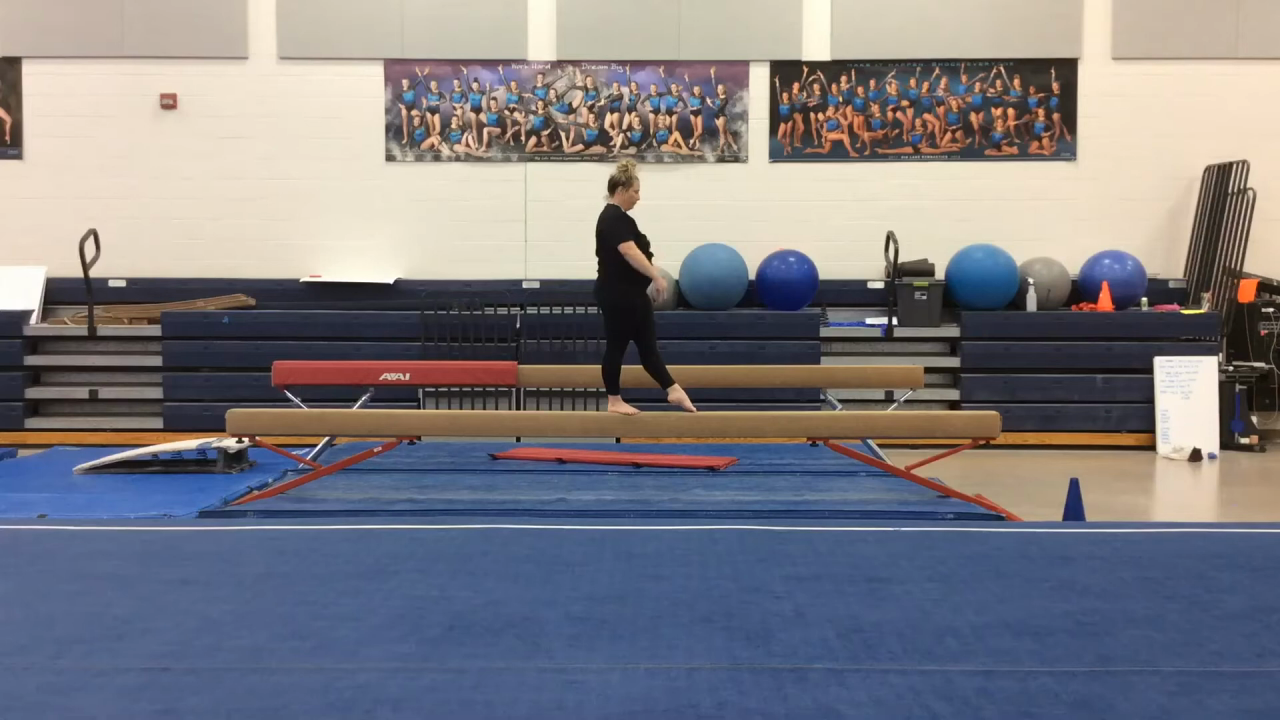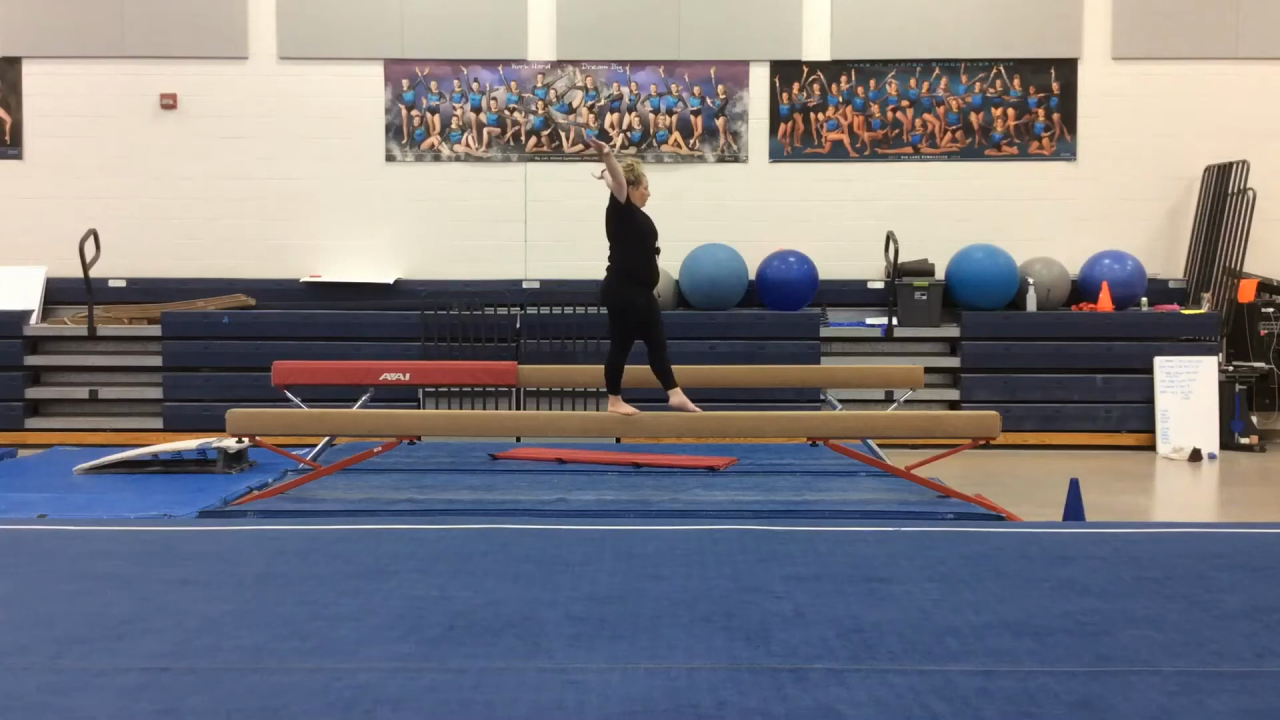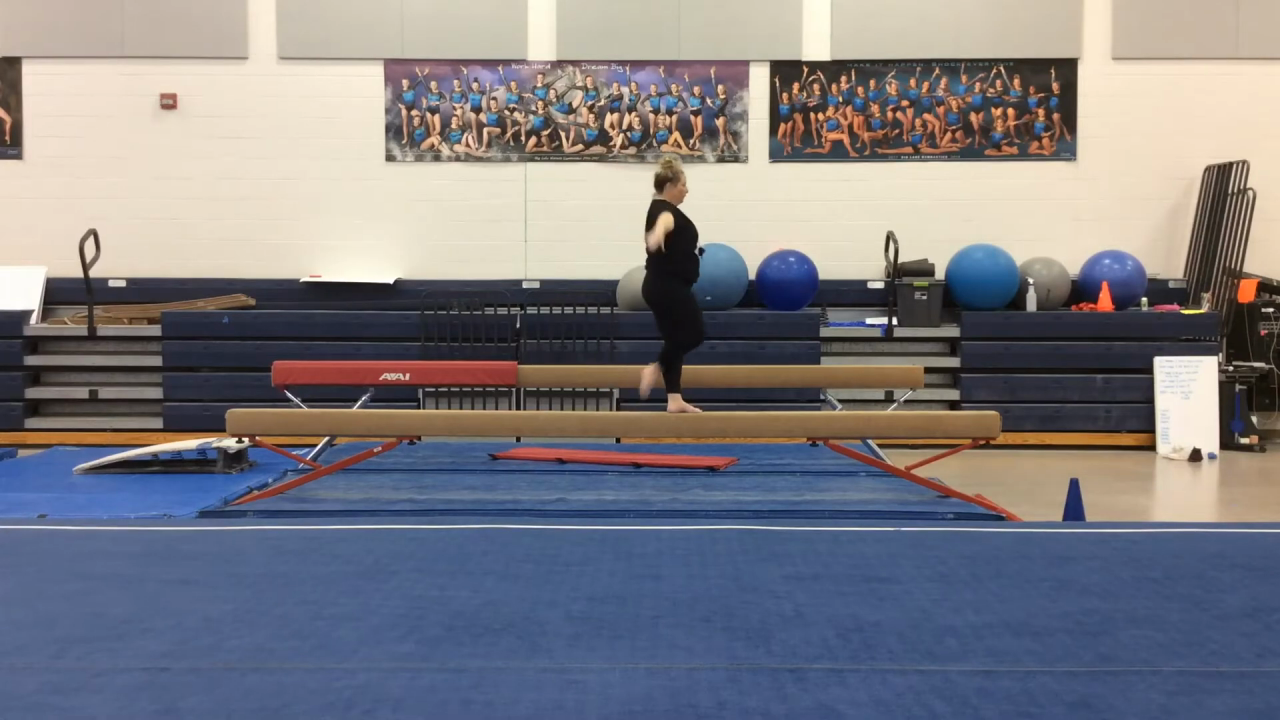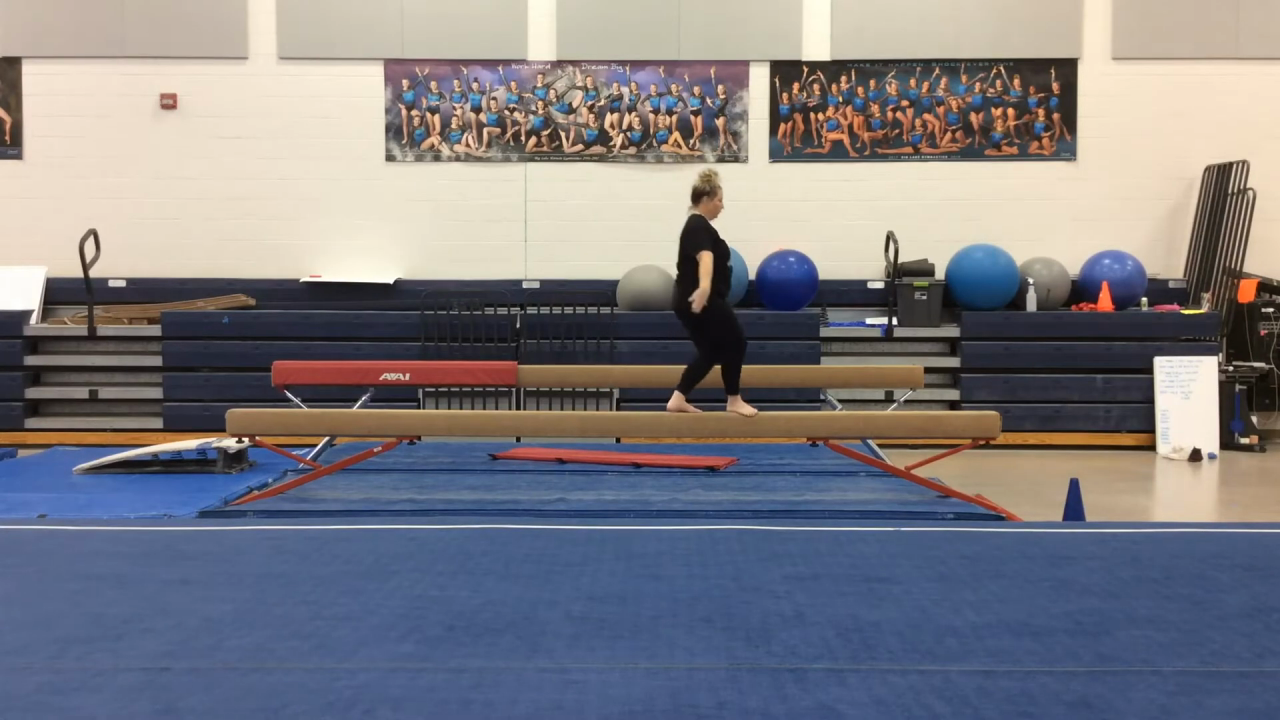
dt=1s
person 1, frame 1
left shoulder: (619, 217)
right shoulder: (612, 218)
left elbow: (635, 251)
right elbow: (629, 252)
left wrist: (652, 276)
right wrist: (656, 276)
left hip: (632, 294)
right hip: (616, 295)
left knee: (648, 345)
right knee: (617, 346)
left ankle: (673, 391)
right ankle: (614, 401)
person 1, frame 2
left shoulder: (633, 213)
right shoulder: (620, 210)
left elbow: (619, 184)
right elbow: (619, 184)
left wrist: (607, 173)
right wrist: (607, 156)
left hip: (640, 292)
right hip: (622, 291)
left knee: (657, 343)
right knee: (621, 345)
left ankle: (675, 395)
right ankle: (614, 401)
person 1, frame 3
left shoulder: (666, 210)
right shoulder: (662, 208)
right elbow: (665, 220)
right wrist: (658, 233)
left hip: (668, 286)
right hip: (666, 286)
left knee: (679, 338)
right knee: (694, 335)
left ankle: (675, 400)
right ankle: (656, 369)
person 1, frame 4
left shoulder: (697, 226)
right shoulder: (699, 227)
right elbow: (705, 258)
right wrist: (705, 287)
left hip: (692, 301)
right hip: (702, 301)
left knee: (710, 353)
right knee: (735, 343)
left ankle: (678, 399)
right ankle: (734, 401)
